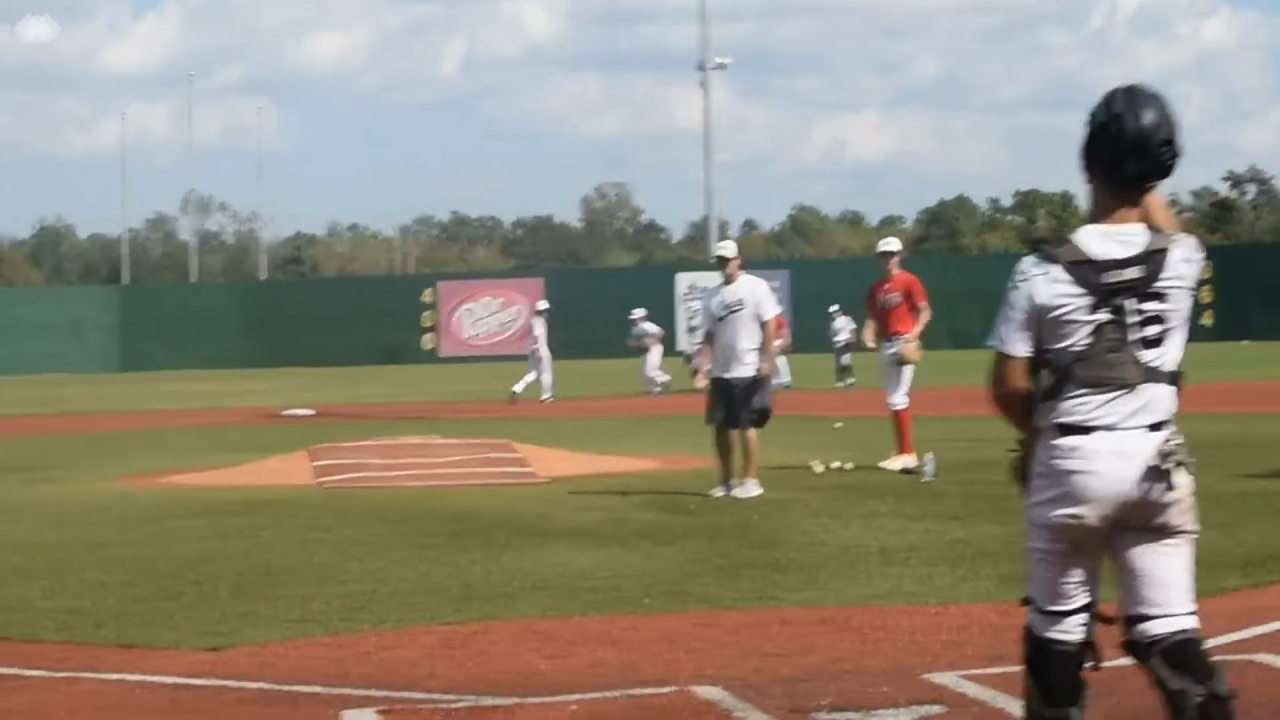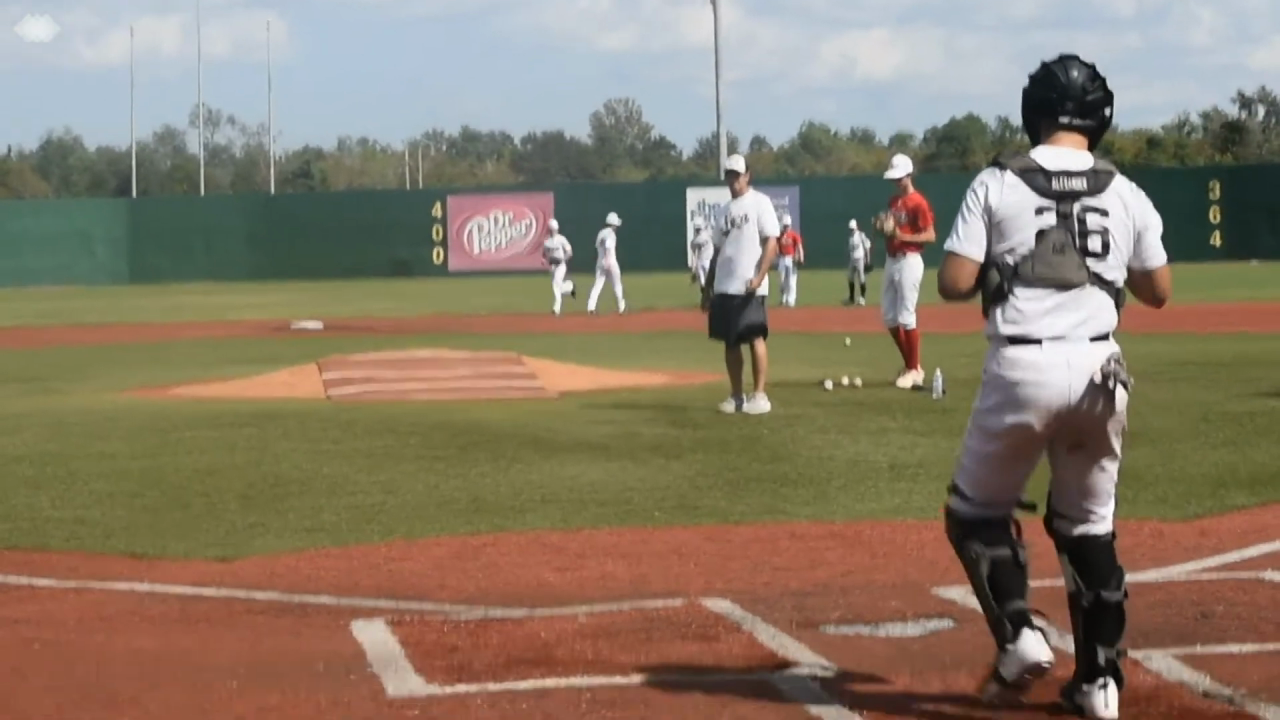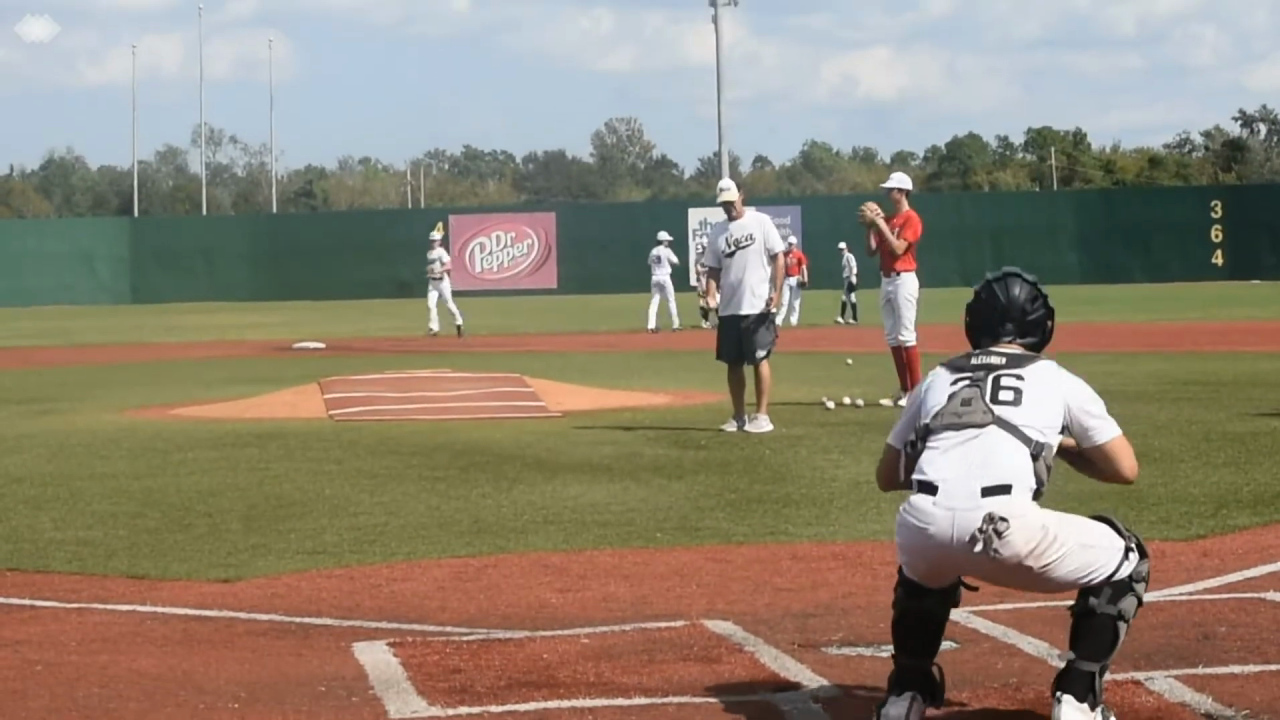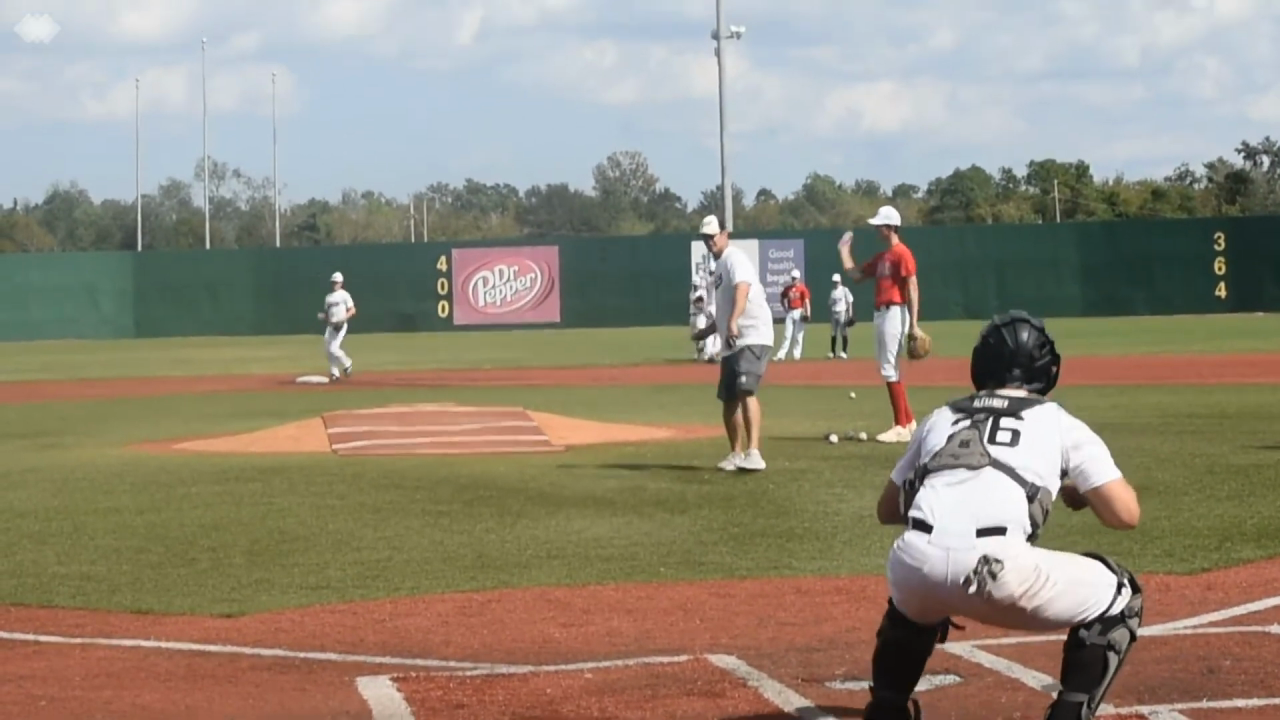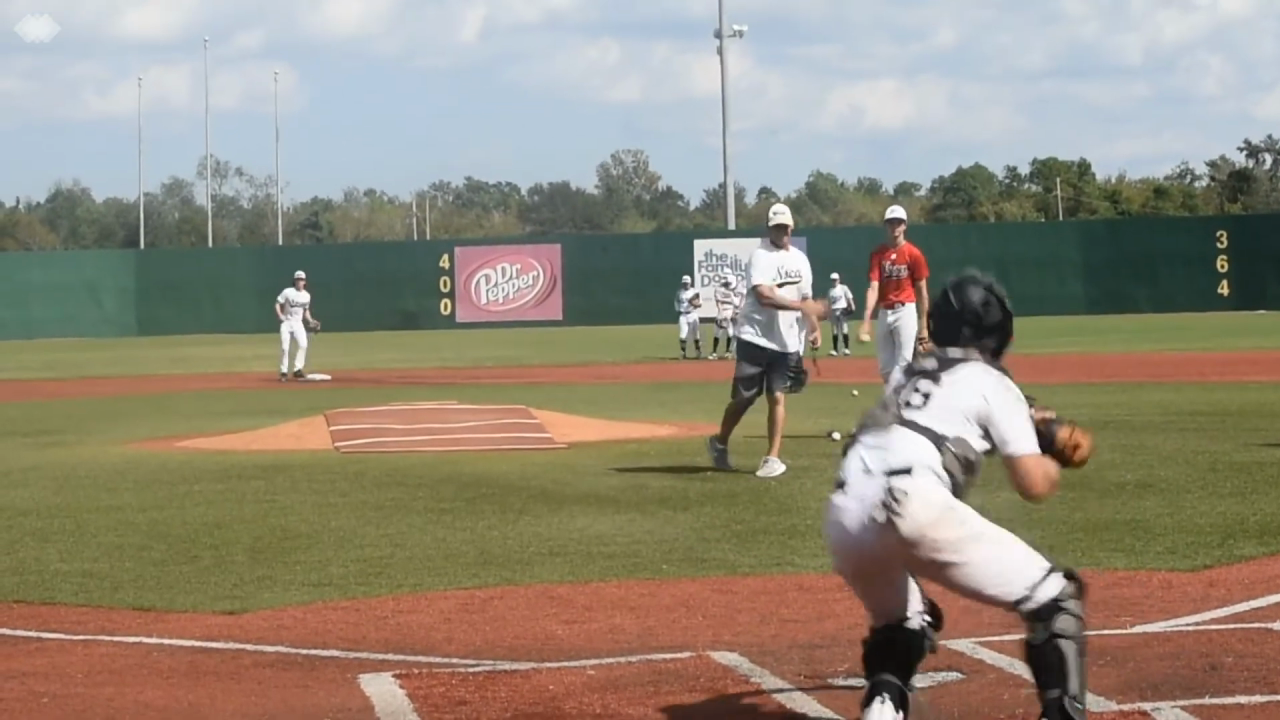
dt=1s
person 1, frame 1
left shoulder: (1041, 268)
right shoulder: (1183, 259)
left elbow: (1005, 384)
left wrist: (1036, 434)
right wrist: (1144, 183)
left hip: (1073, 462)
right hip: (1156, 459)
left knee: (1057, 627)
right knee: (1168, 626)
person 1, frame 2
left shoulder: (995, 184)
right shoulder: (1128, 195)
left elbow: (954, 283)
right elbow: (1158, 292)
left hip: (1021, 369)
right hip: (1097, 369)
left knee: (975, 512)
right knee: (1089, 527)
left ankle: (1019, 635)
person 1, frame 3
left shoulder: (938, 377)
right shoulder: (1059, 380)
left elbow: (888, 475)
right elbow: (1125, 469)
left hip: (921, 528)
right hip: (1005, 529)
left knee: (926, 565)
right knee: (1126, 562)
person 1, frame 4
left shoulder: (940, 418)
right shoulder: (1061, 424)
left elbow: (887, 510)
right elbow: (1125, 515)
right wrist: (1084, 493)
left hip: (913, 565)
right hip: (994, 569)
left knee: (911, 604)
right knee: (1119, 599)
person 1, frame 5
left shoulder: (909, 370)
right shoulder: (994, 384)
right elbow: (1034, 486)
right wrist: (1056, 464)
left hip: (844, 521)
right hip: (913, 508)
left knee: (902, 622)
right knee: (1051, 594)
person 2, frame 1
left shoulder: (755, 286)
right shoulder: (713, 295)
left elbow: (770, 325)
right elbow: (709, 335)
left wrist: (768, 360)
right wrist: (703, 369)
left hip: (748, 370)
right hip: (721, 372)
left knee: (747, 426)
right knee: (720, 426)
left ankle: (750, 480)
right ankle: (727, 480)
person 2, frame 2
left shoulder: (760, 203)
right shoulder: (725, 210)
left elbow: (771, 244)
left wrist: (760, 276)
right wrist: (708, 288)
left hip: (749, 287)
right hip: (724, 288)
left knee: (755, 338)
right knee: (729, 341)
left ankle: (759, 395)
right ankle: (737, 395)
person 2, frame 3
left shoulder: (761, 222)
right shoulder: (717, 231)
left elbow: (778, 257)
right elbow: (714, 269)
left wrist: (776, 290)
right wrist: (711, 295)
left hip: (758, 306)
right hip: (729, 308)
left knee: (760, 360)
right knee: (733, 363)
left ankle: (762, 416)
right ankle: (738, 416)
person 2, frame 4
left shoulder: (733, 258)
right shoulder: (720, 265)
left elbow: (742, 288)
left wrist: (733, 322)
right wrist: (708, 330)
left hip: (753, 337)
right hip: (732, 343)
left knee: (746, 390)
right knee: (729, 400)
left ankle: (753, 452)
right ankle: (736, 452)
person 2, frame 5
left shoulder: (800, 259)
right shoulder: (760, 255)
left elbow: (805, 298)
right elbow: (764, 295)
left wrist: (815, 328)
right wrist: (809, 308)
left hip: (787, 343)
right hip: (755, 339)
left knee: (776, 397)
right knee: (744, 398)
left ankle: (772, 458)
right ankle: (720, 442)
person 3, frame 1
left shoulder: (909, 281)
right shoulder: (877, 287)
left elbow: (925, 312)
right elbow: (873, 317)
left wrist: (914, 333)
right wrist: (868, 332)
left hip: (904, 345)
right hip: (885, 345)
left knee: (897, 398)
right knee: (895, 399)
left ankle: (906, 455)
right ankle: (906, 452)
person 3, frame 2
left shoulder: (918, 202)
right shoulder: (893, 201)
left elbow: (930, 237)
left wrist: (901, 236)
left hip: (908, 262)
right hip: (891, 261)
left knee: (906, 317)
right knee: (889, 317)
left ankle: (914, 372)
right ankle: (910, 366)
person 3, frame 3
left shoulder: (911, 218)
right shoulder: (889, 220)
left elbow: (898, 249)
right elbow: (872, 251)
left wrist: (881, 225)
right wrist: (872, 226)
left hip: (903, 281)
right hip: (886, 281)
left knee: (906, 336)
right knee: (892, 338)
right ankle: (904, 390)
person 3, frame 4
left shoulder: (901, 253)
right shoulder: (882, 256)
left elbow: (912, 289)
right elbow: (857, 276)
left wrist: (914, 324)
right wrist: (844, 251)
left hip: (896, 314)
right hip: (880, 315)
left knee: (891, 370)
right knee: (889, 370)
left ankle: (902, 426)
right ankle: (908, 420)
person 3, frame 5
left shoulder: (914, 254)
right shoulder: (878, 254)
left elbow: (922, 291)
right elbow: (873, 287)
left wrist: (923, 327)
right wrist: (865, 322)
left hip: (906, 311)
right hip: (883, 314)
left knee: (904, 367)
right knee: (886, 370)
